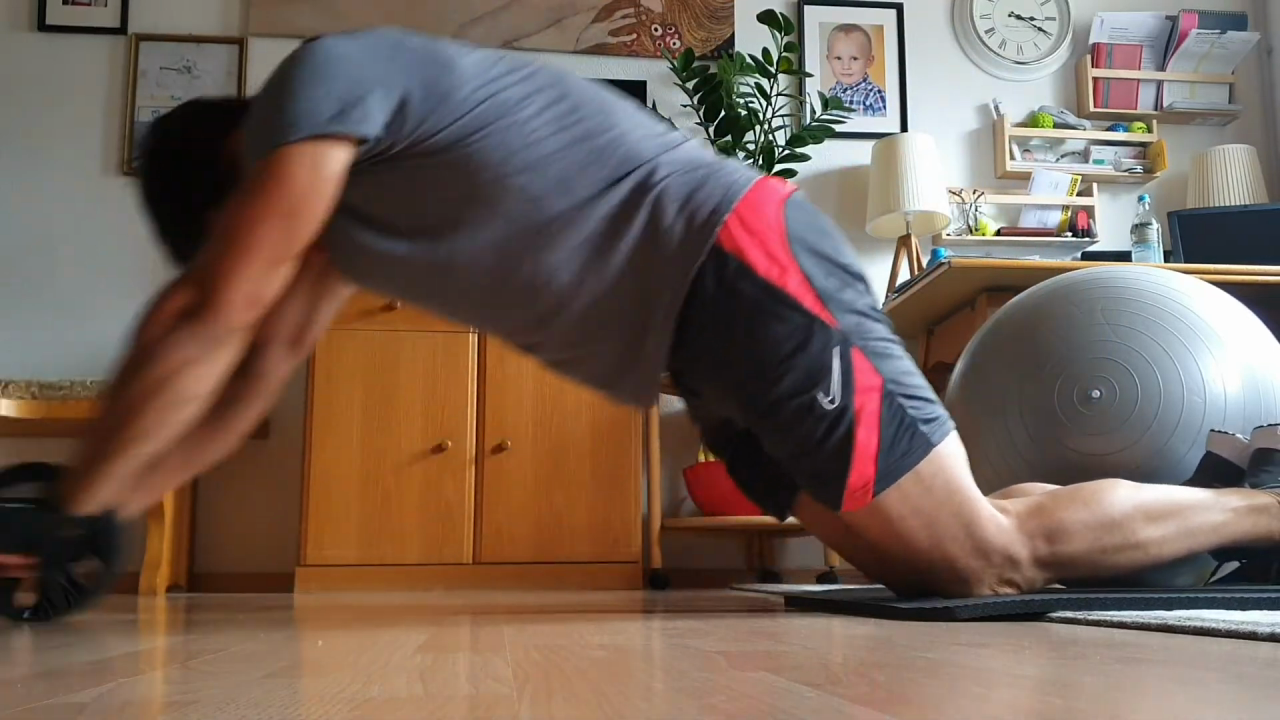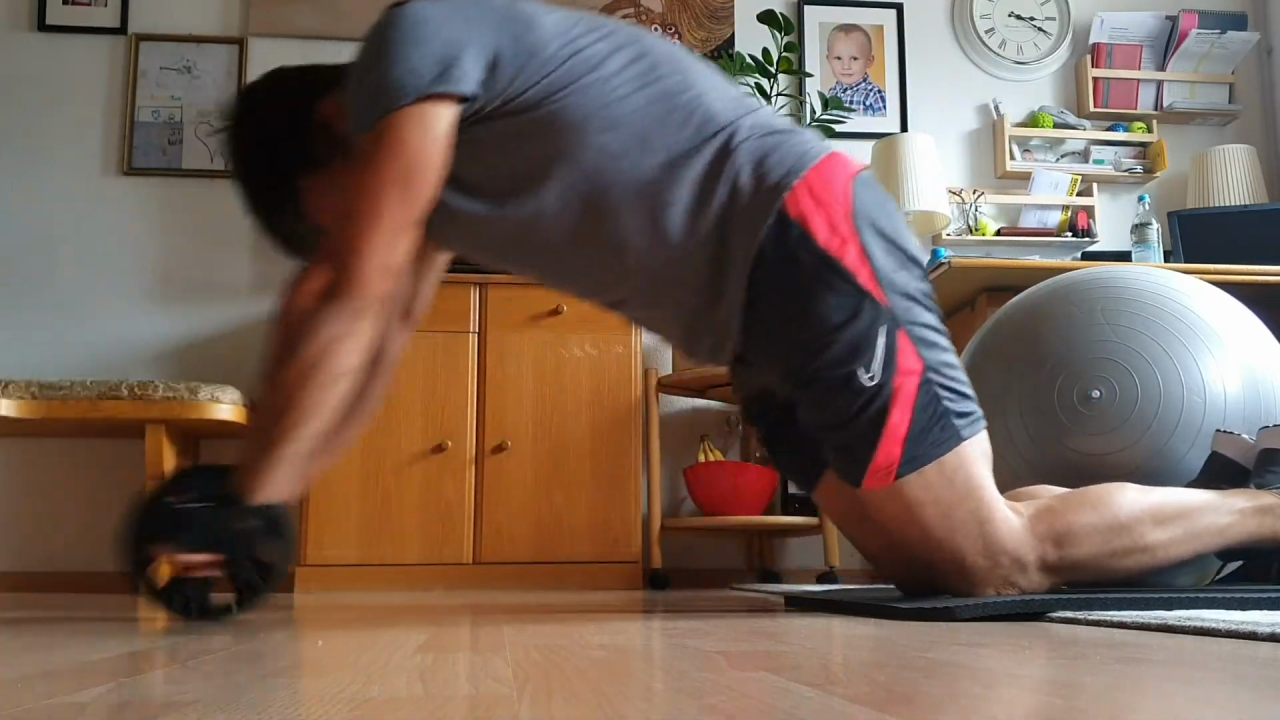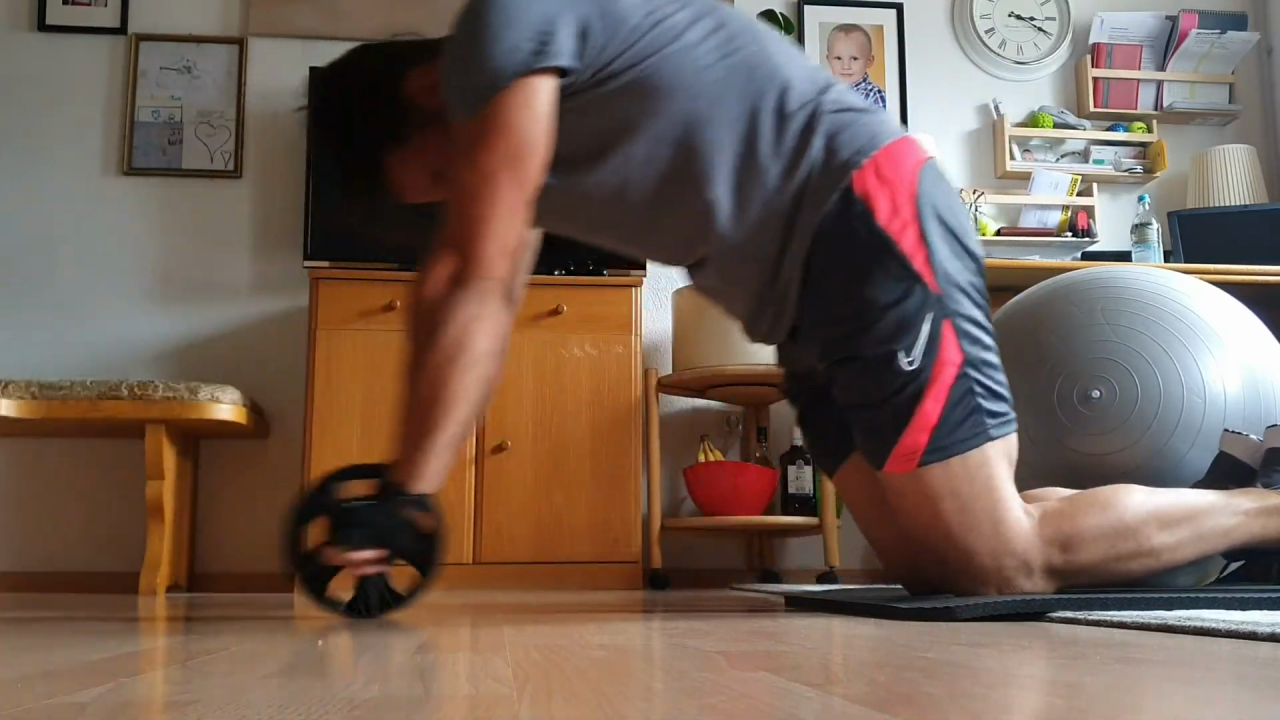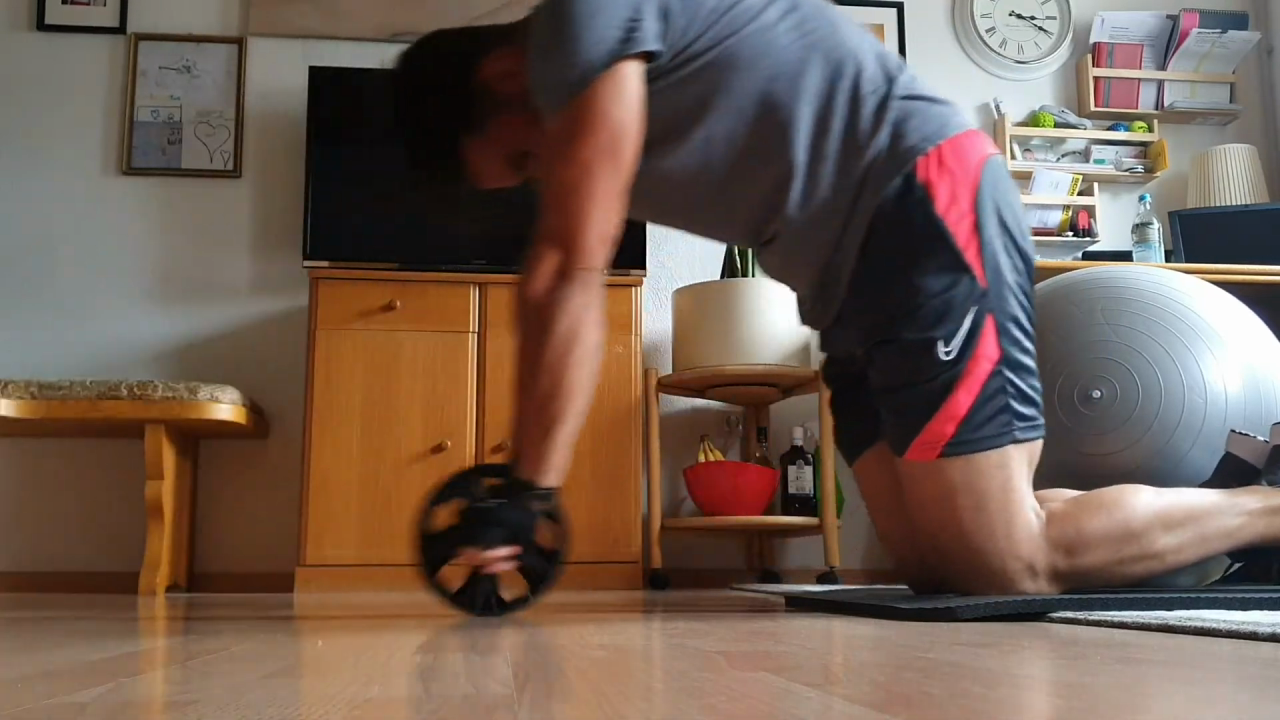
dt=0.2s
person 1, frame 1
left shoulder: (328, 79)
right shoulder: (336, 196)
left elbow: (202, 316)
right elbow: (249, 380)
right wrist: (112, 501)
left hip: (746, 264)
right hip: (714, 314)
left knee: (989, 554)
right knee: (933, 560)
person 1, frame 2
right shoulder: (433, 160)
left elbow: (341, 299)
right elbow: (375, 343)
left wrist: (247, 499)
right wrist: (264, 495)
left hip: (810, 240)
right hip: (768, 305)
left knee: (1001, 561)
right knee: (921, 565)
person 1, frame 3
right shoulder: (513, 121)
left elbow: (461, 283)
right elbow: (481, 315)
left wrist: (404, 496)
right wrist: (404, 497)
left hip: (871, 216)
right hip: (814, 280)
left knee: (1004, 565)
right knee: (930, 562)
person 1, frame 4
right shoulder: (580, 105)
left elbow: (563, 279)
right elbow: (570, 307)
left wrist: (528, 495)
right wrist: (526, 496)
left hip: (928, 205)
right hip: (856, 269)
left knee: (1005, 569)
right knee: (935, 562)
